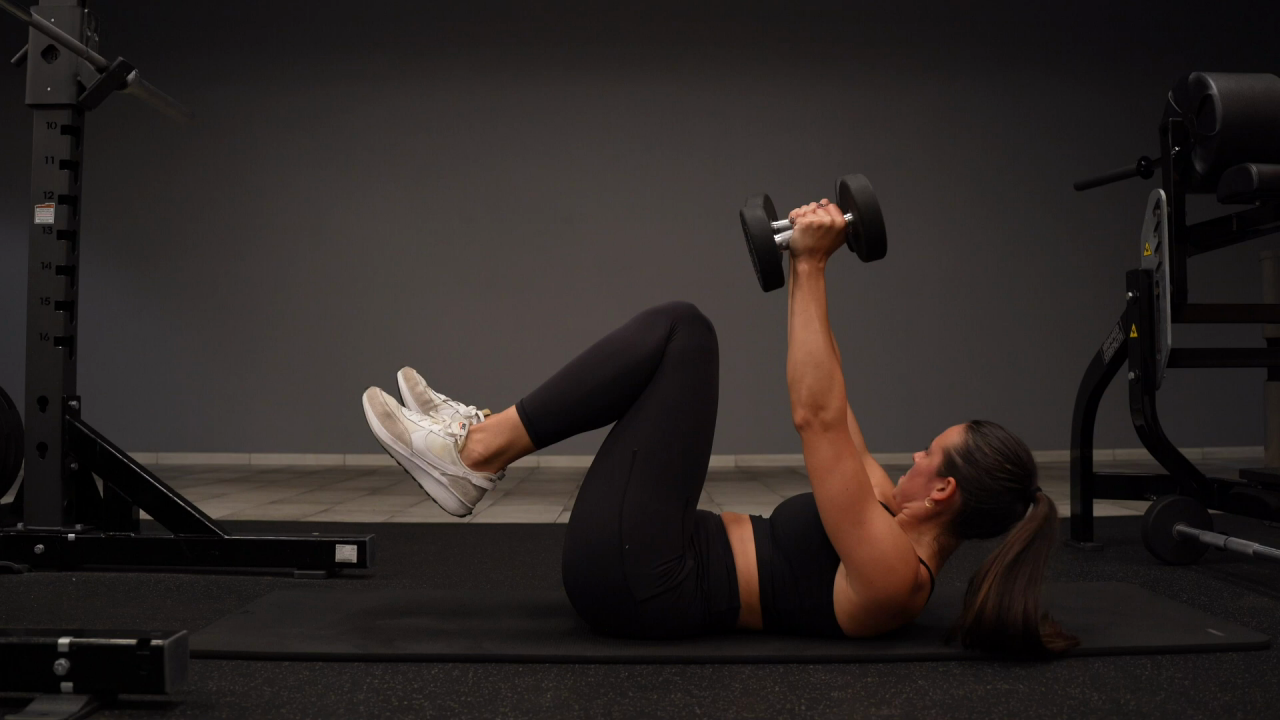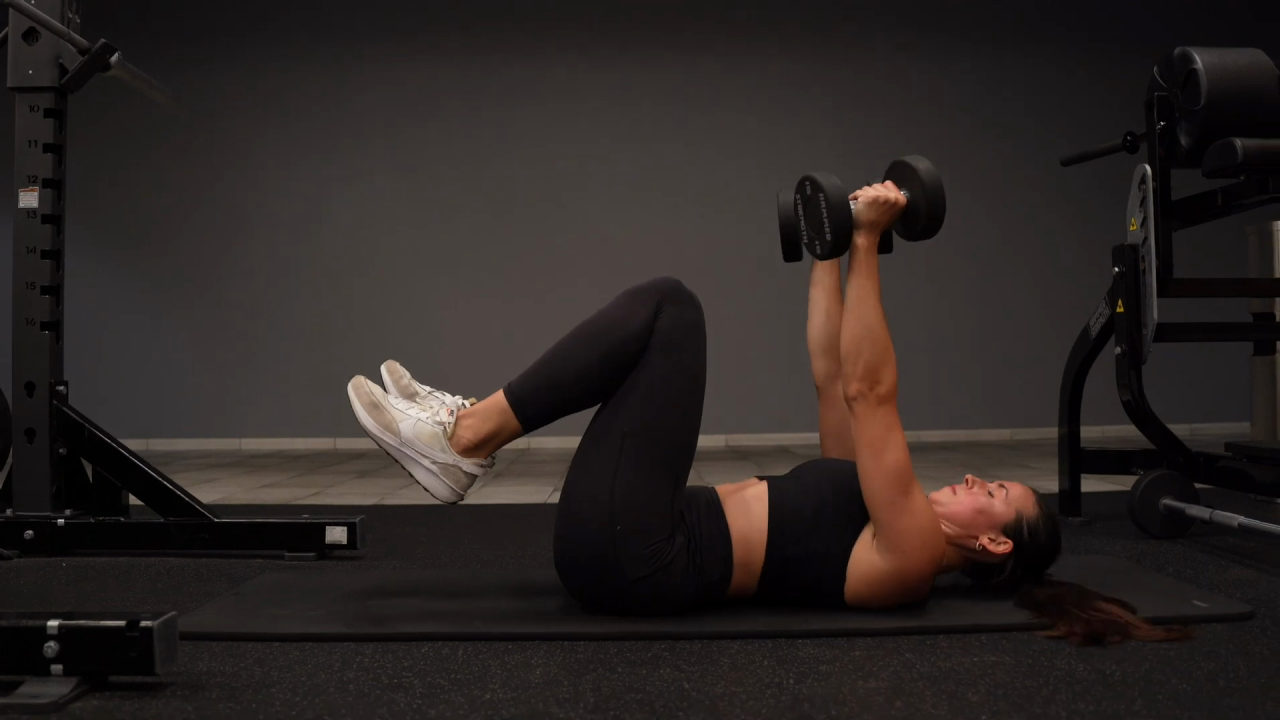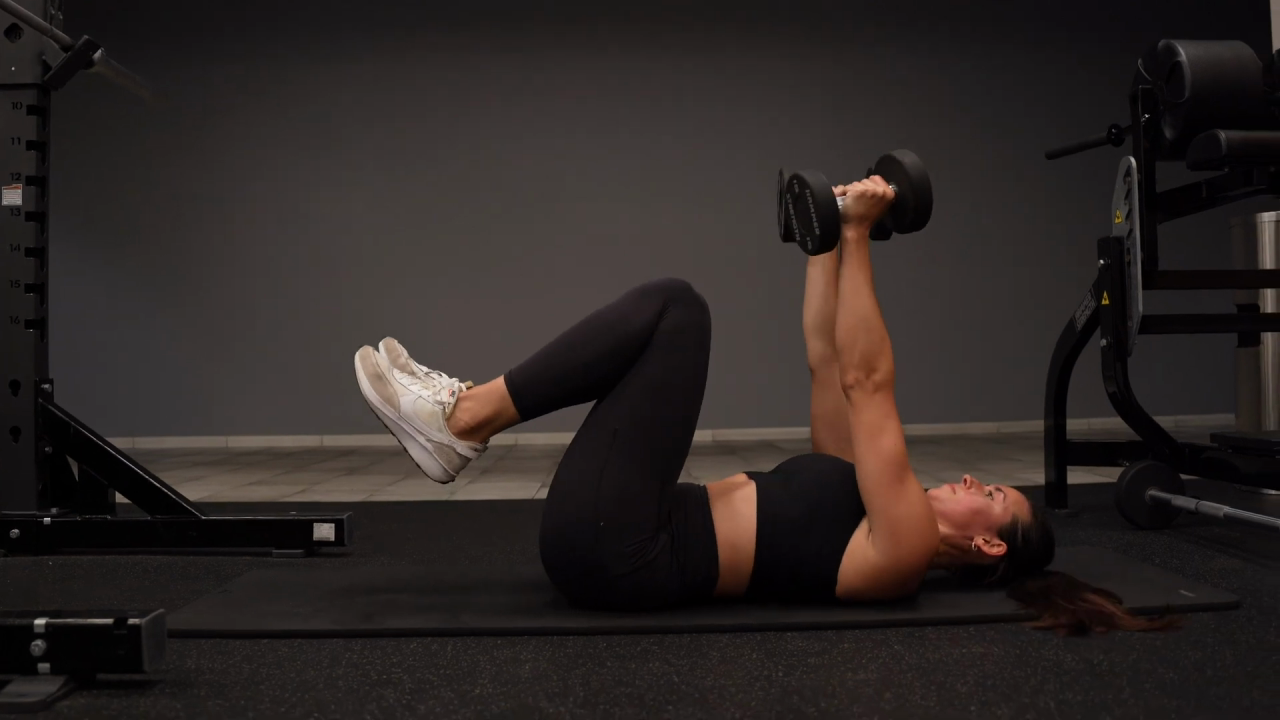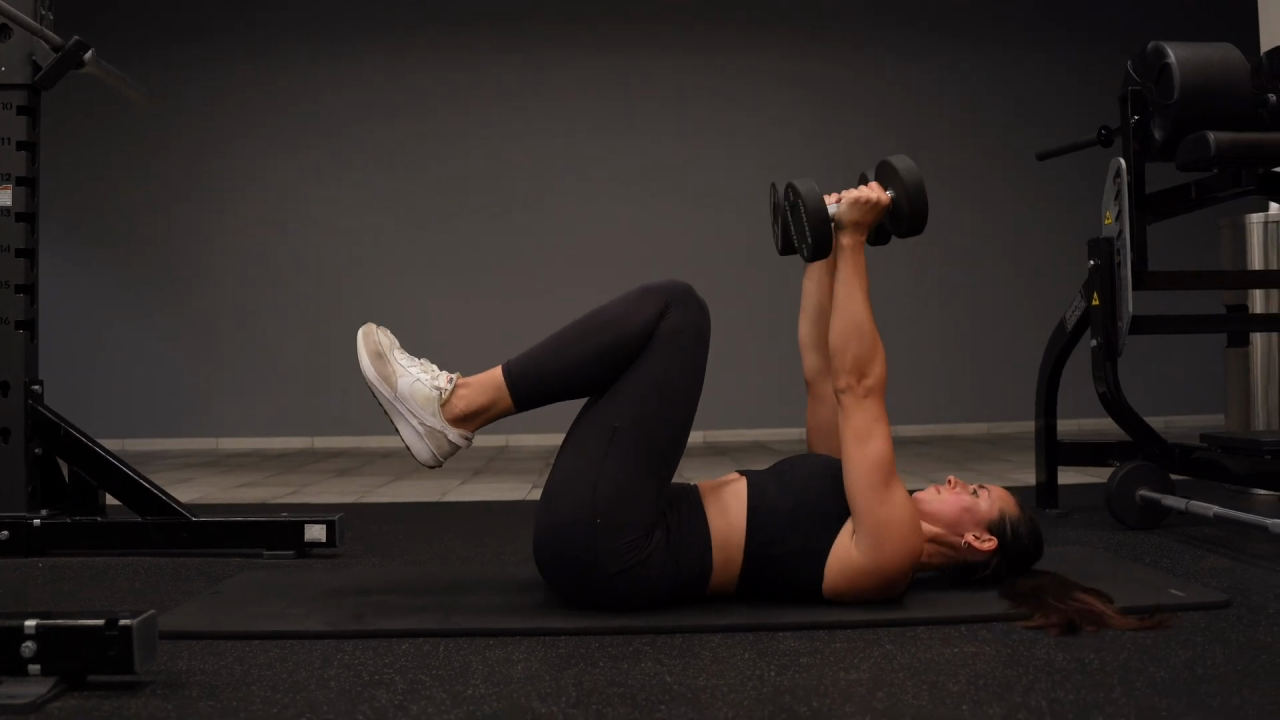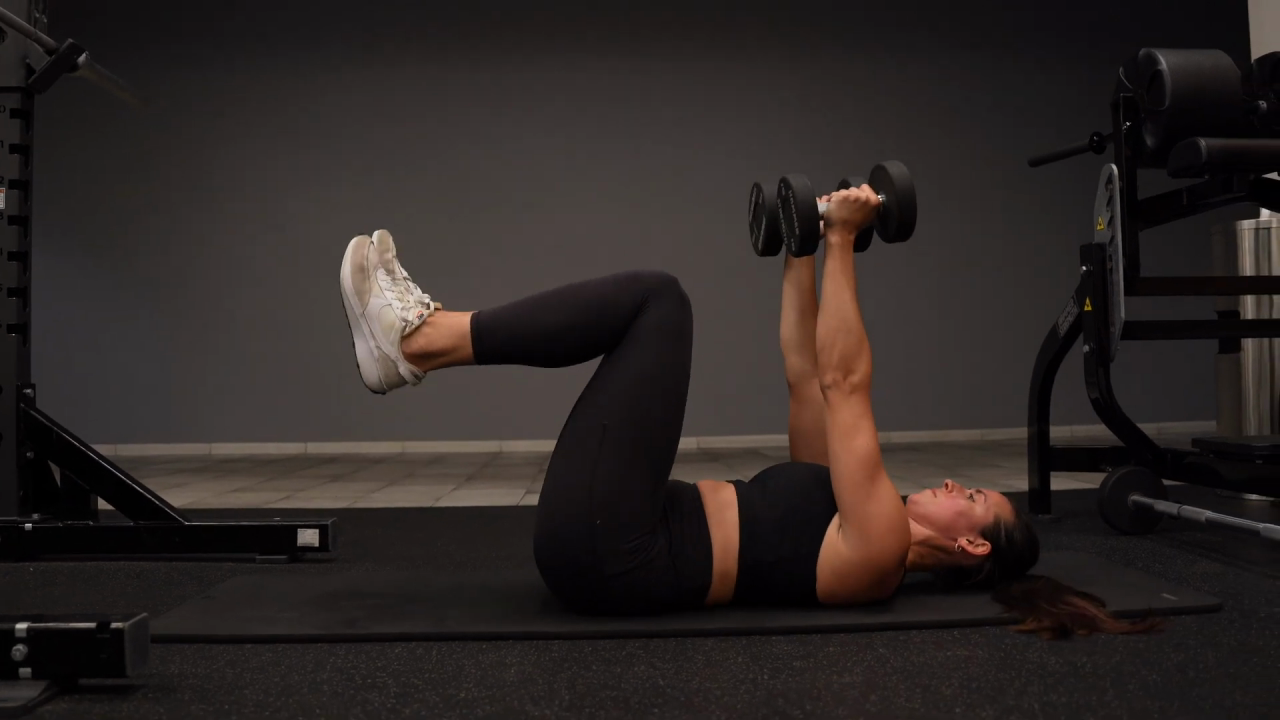
dt=0.5s
person 1, frame 1
left shoulder: (893, 577)
right shoulder: (894, 524)
left elbow: (818, 418)
right elbow: (829, 410)
left wrist: (811, 268)
right wrist: (798, 268)
left hip: (633, 580)
right hip: (640, 570)
left knee: (682, 331)
right knee: (675, 345)
left ankle: (477, 454)
right ankle: (481, 437)
person 1, frame 2
left shoulder: (912, 555)
right shoulder: (881, 516)
left elbow: (869, 394)
right elbow: (830, 377)
left wrist: (866, 243)
right wrist: (828, 252)
left hip: (630, 558)
right hip: (630, 546)
left knee: (666, 308)
right knee: (658, 324)
left ankle: (468, 439)
right ankle: (469, 428)
person 1, frame 3
left shoulder: (907, 544)
right shoulder: (862, 501)
left elbow: (868, 384)
right elbow: (824, 362)
left wrist: (858, 235)
right wrist: (825, 242)
left hip: (612, 554)
right hip: (610, 542)
left knee: (675, 308)
right knee: (666, 320)
left ankle: (464, 424)
right ankle: (463, 411)
person 1, frame 4
left shoulder: (890, 548)
right shoulder: (862, 519)
left elbow: (860, 389)
right elbow: (823, 380)
left wrist: (854, 240)
right wrist: (821, 252)
left hip: (604, 548)
right hip: (603, 541)
left knee: (674, 308)
right knee: (664, 320)
left ankle: (458, 410)
right ankle: (458, 402)
person 1, frame 5
left shoulder: (879, 550)
right shoulder: (847, 520)
left elbow: (845, 385)
right elbow: (806, 379)
left wrist: (842, 242)
right wrist: (800, 252)
left hip: (606, 554)
right hip: (605, 541)
left knee: (657, 297)
right knee: (648, 314)
left ankle: (417, 342)
right ankle: (422, 339)
